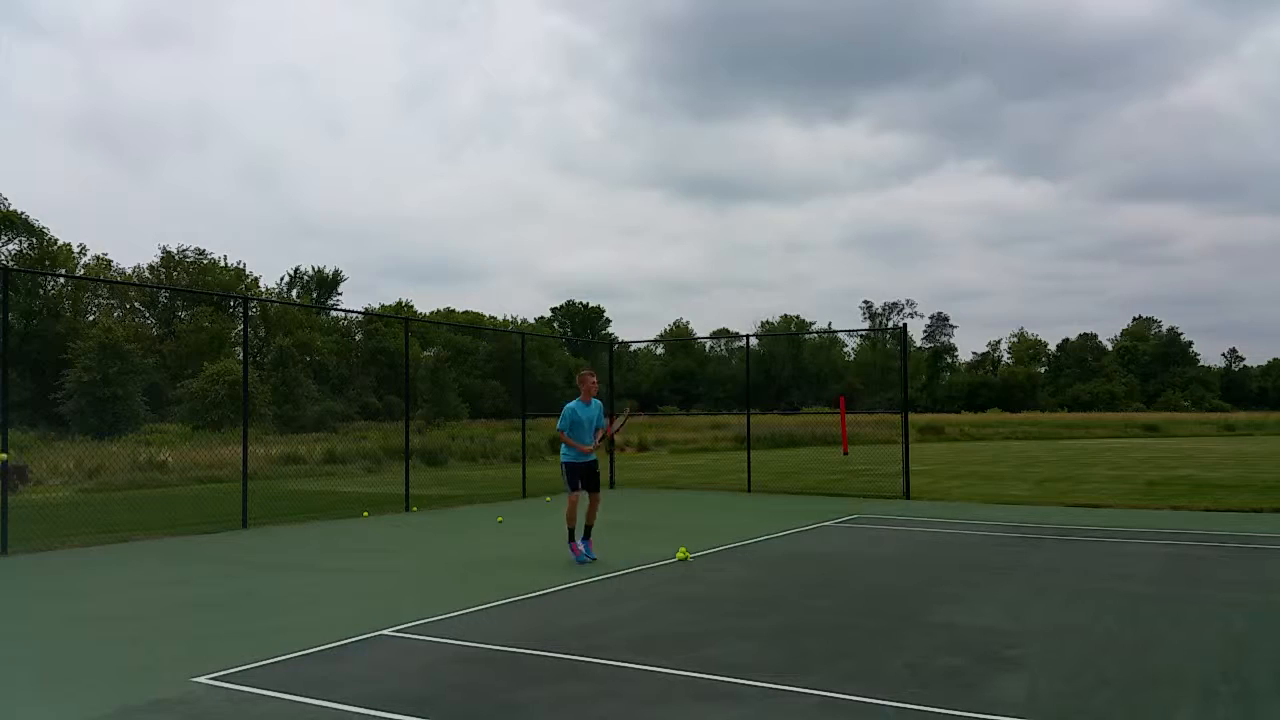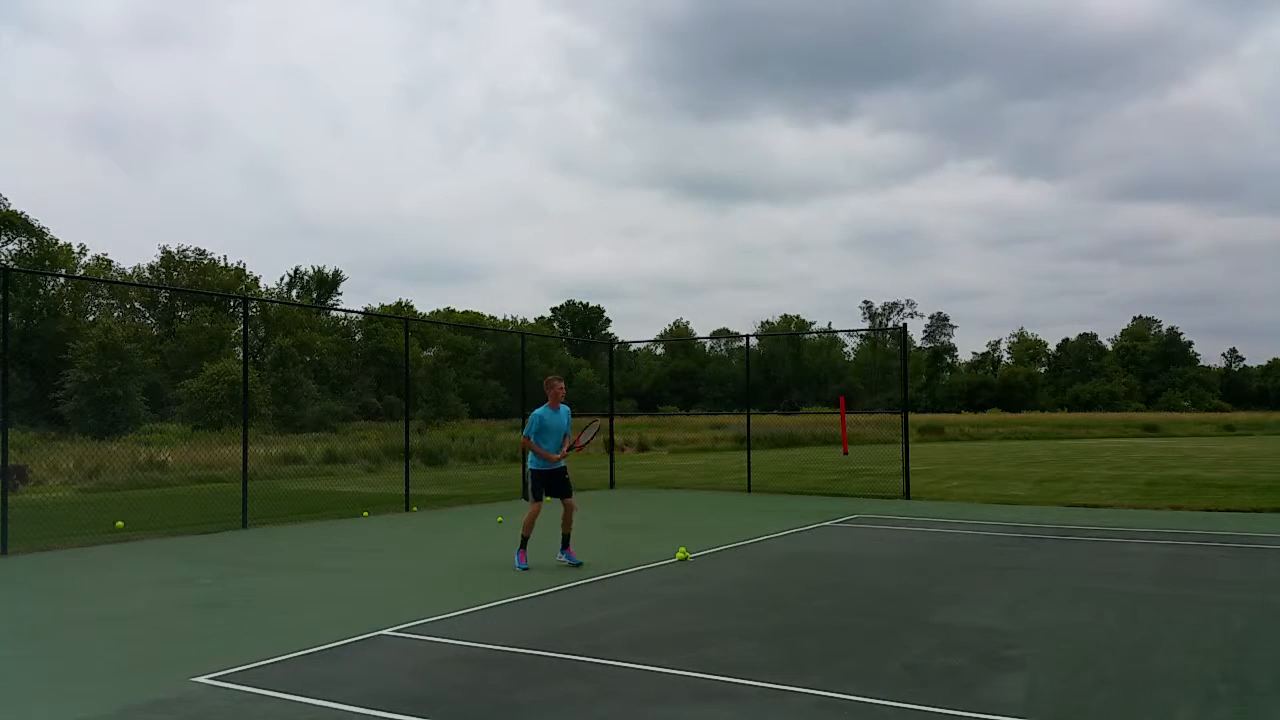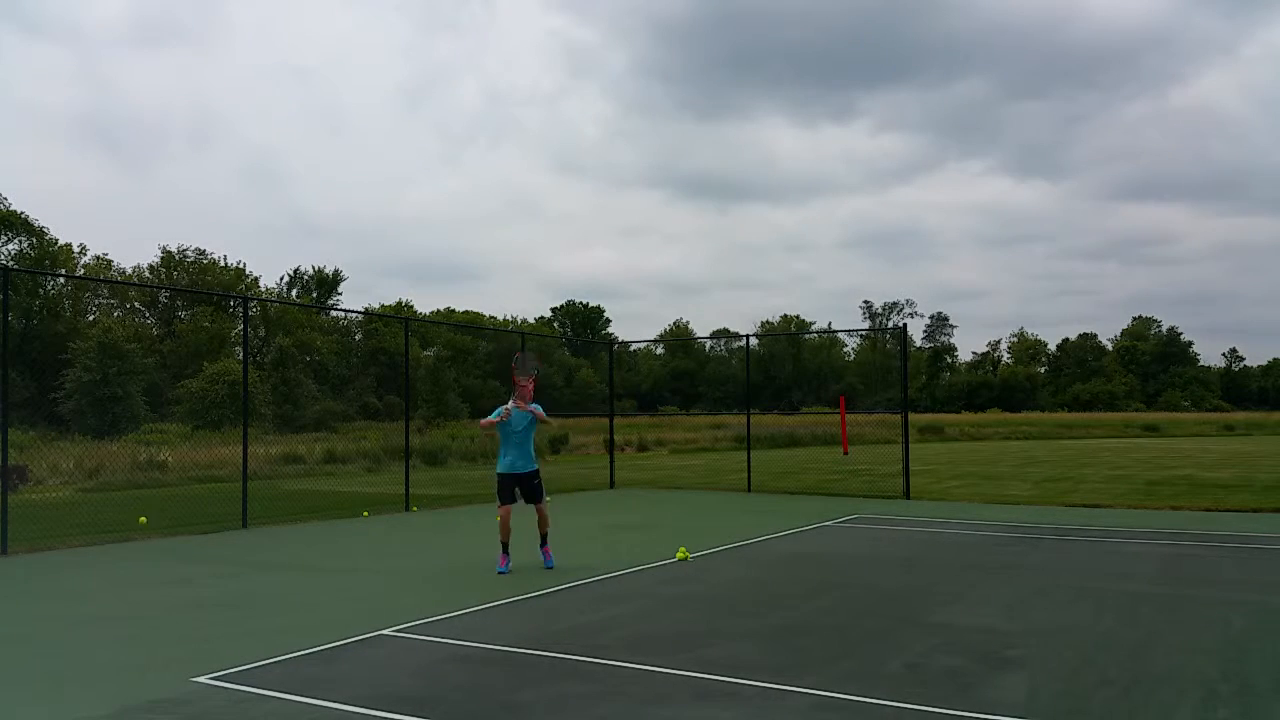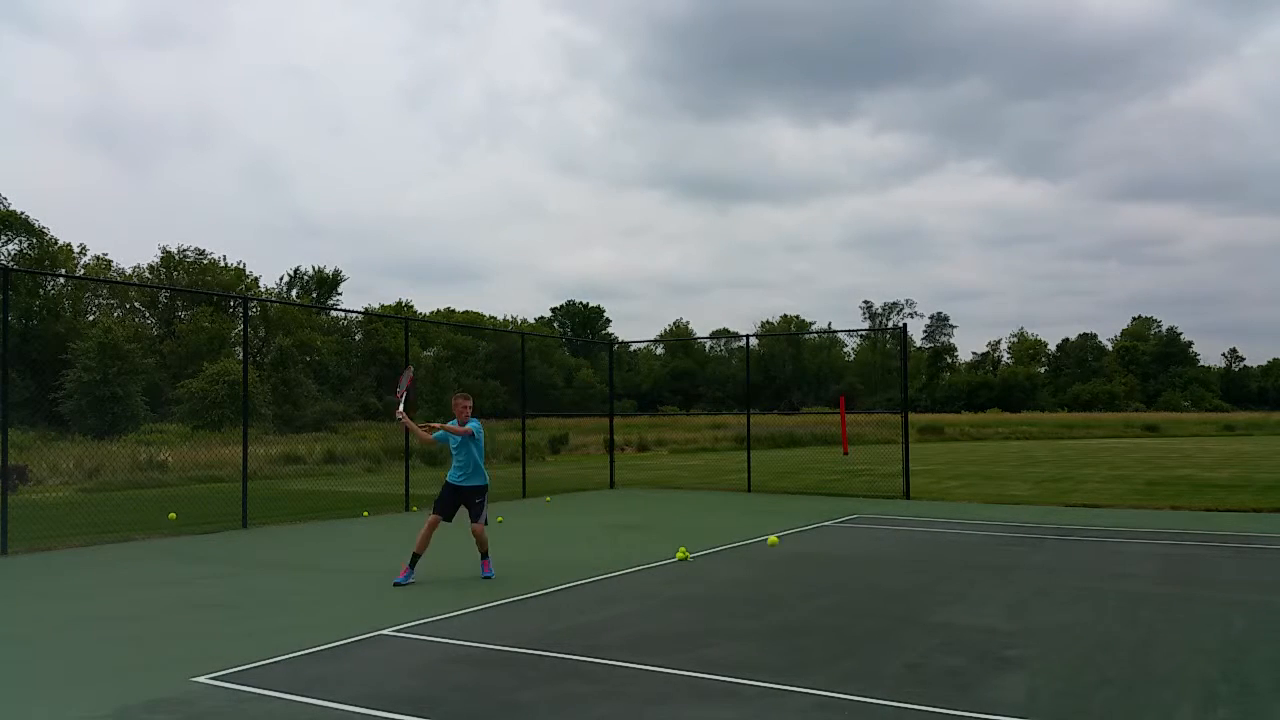
dt=0.5s
person 1, frame 1
left shoulder: (598, 405)
right shoulder: (570, 408)
right elbow: (559, 434)
left wrist: (596, 441)
right wrist: (580, 447)
left hip: (590, 459)
right hip: (571, 459)
left knee: (595, 498)
right knee: (574, 499)
left ankle: (585, 541)
right ankle: (572, 542)
person 1, frame 2
left shoulder: (566, 411)
right shoulder: (538, 415)
right elbow: (525, 441)
left wrist: (564, 449)
right wrist: (548, 456)
left hip: (558, 467)
right hip: (537, 468)
left knee: (570, 505)
right knee: (535, 509)
left ankle: (565, 551)
right ankle: (522, 550)
person 1, frame 3
left shoulder: (534, 408)
right shoulder: (504, 411)
left elbow: (546, 420)
right elbow: (485, 423)
left wrist: (529, 409)
right wrist: (499, 419)
left hip: (530, 469)
right hip: (506, 470)
left knee: (541, 509)
right knee: (505, 513)
left ankle: (544, 547)
right ankle: (505, 555)
person 1, frame 4
left shoulder: (475, 425)
right shoulder: (448, 428)
left elbow: (461, 430)
right elbow: (428, 439)
left wrist: (437, 426)
right wrist: (407, 421)
left hip: (476, 484)
right hip: (453, 483)
left knee: (477, 529)
right knee: (431, 523)
left ankle: (485, 561)
right ankle: (410, 570)
